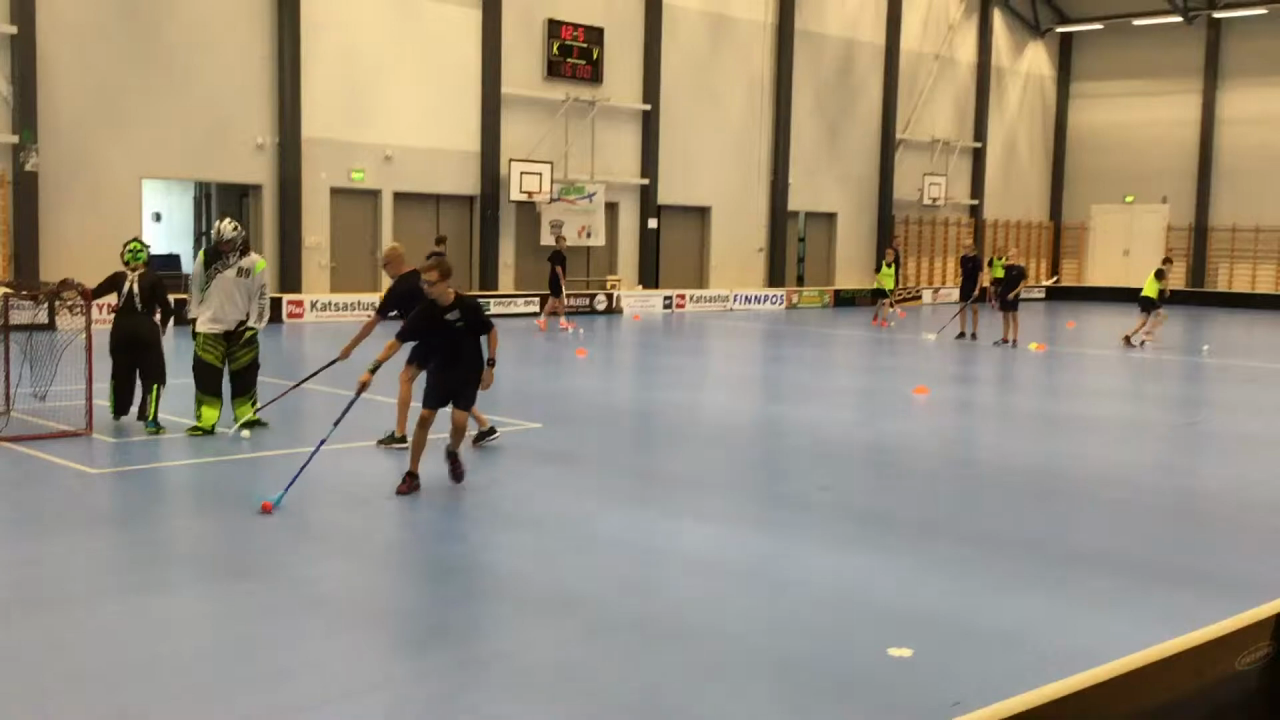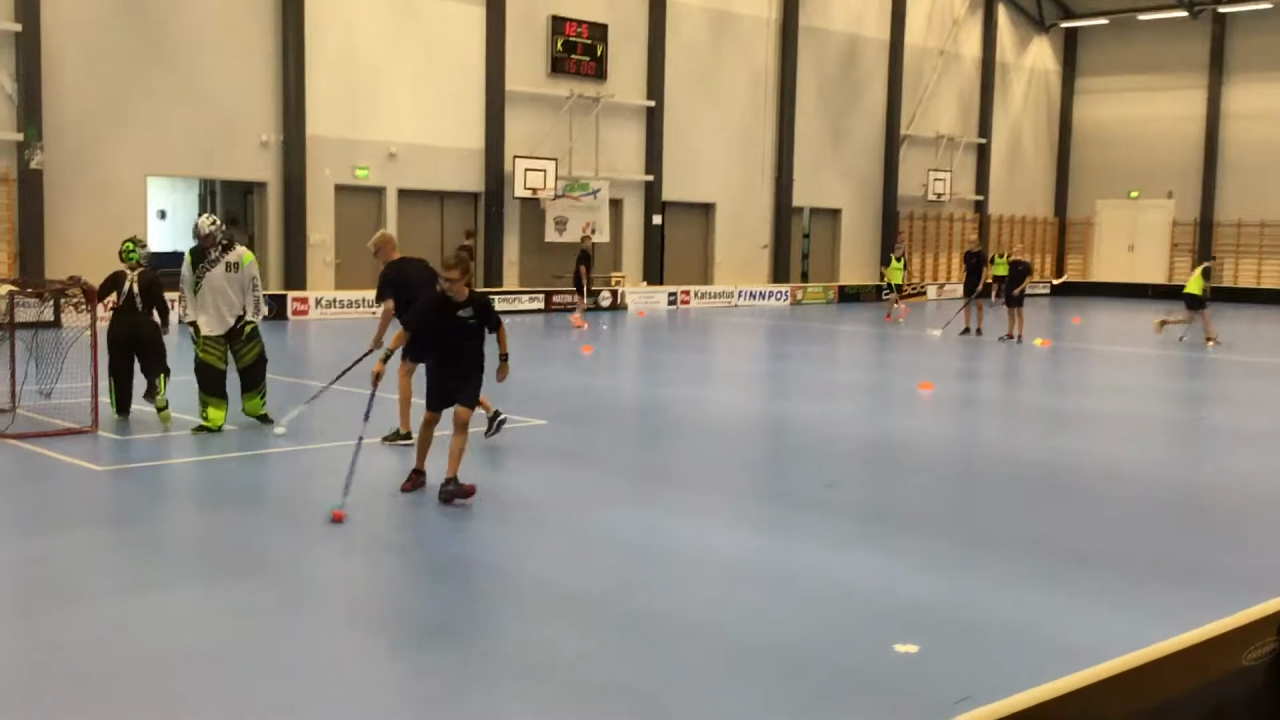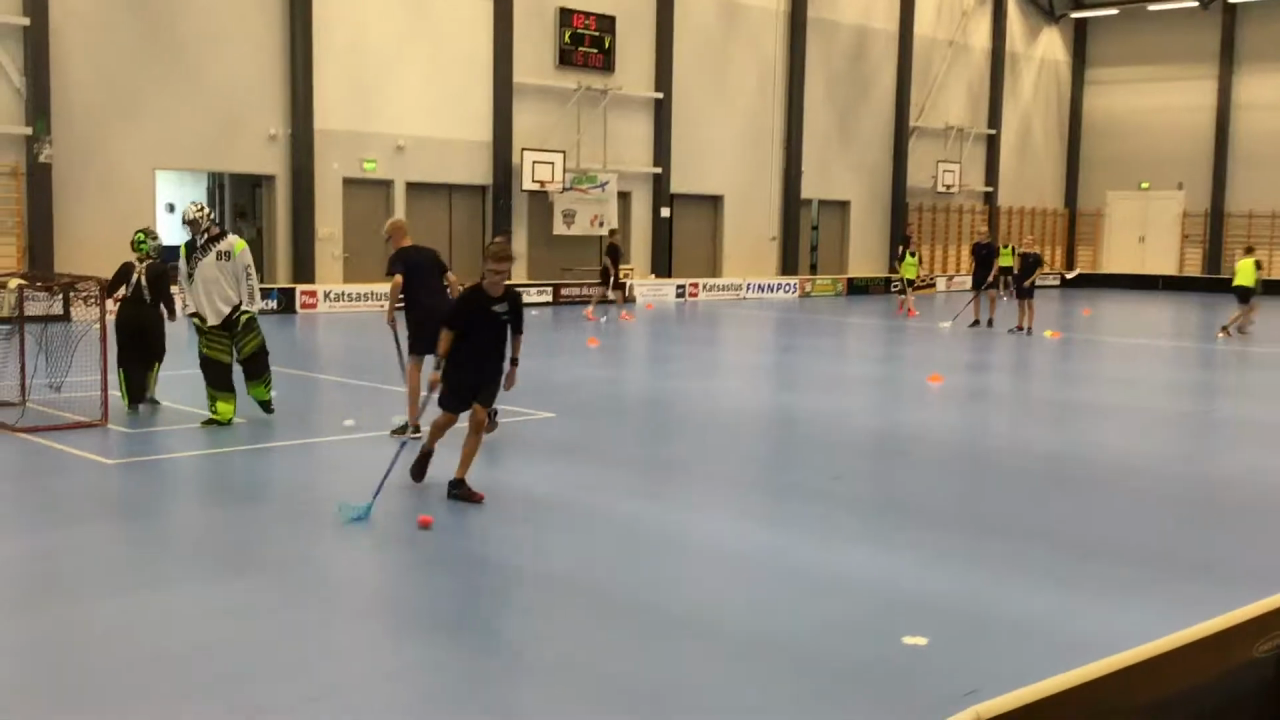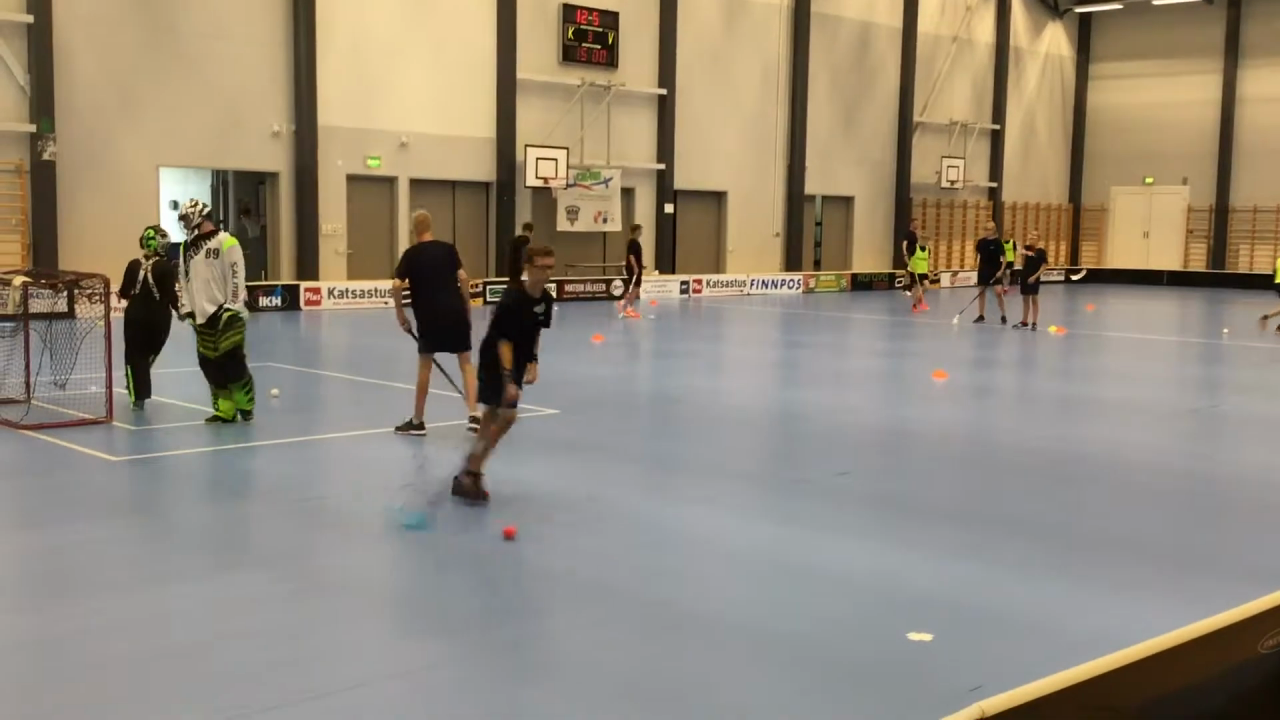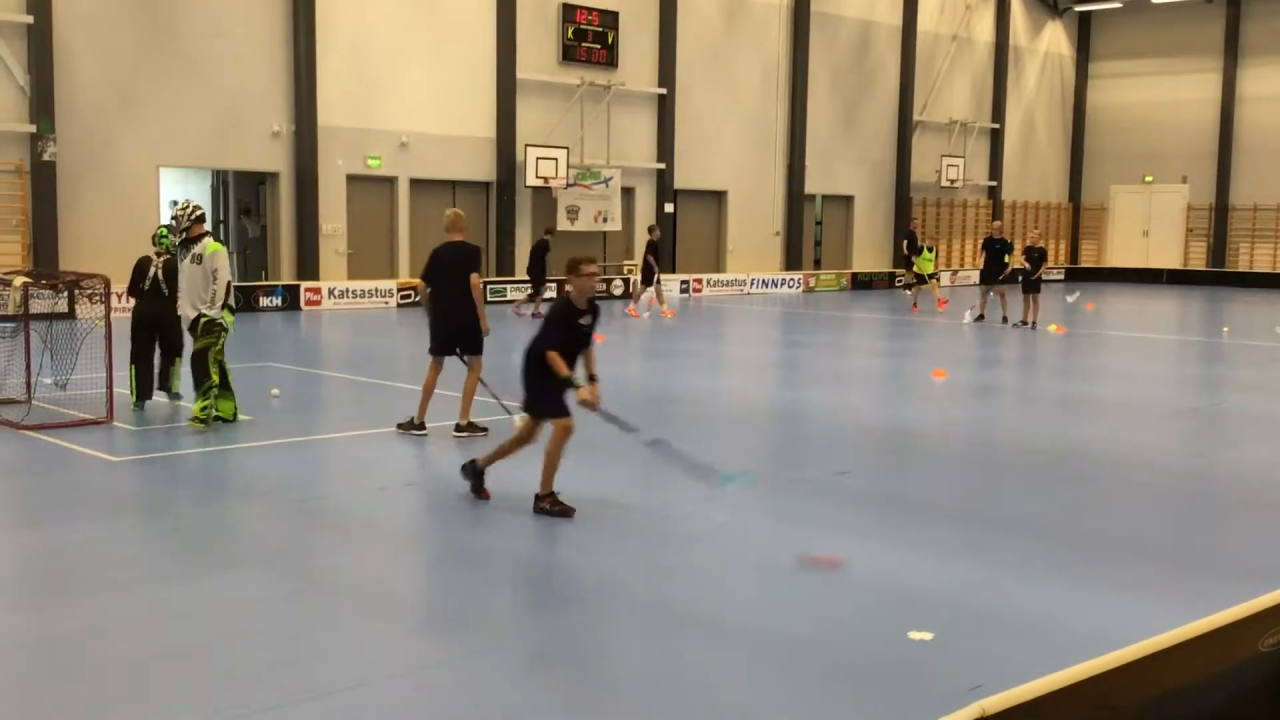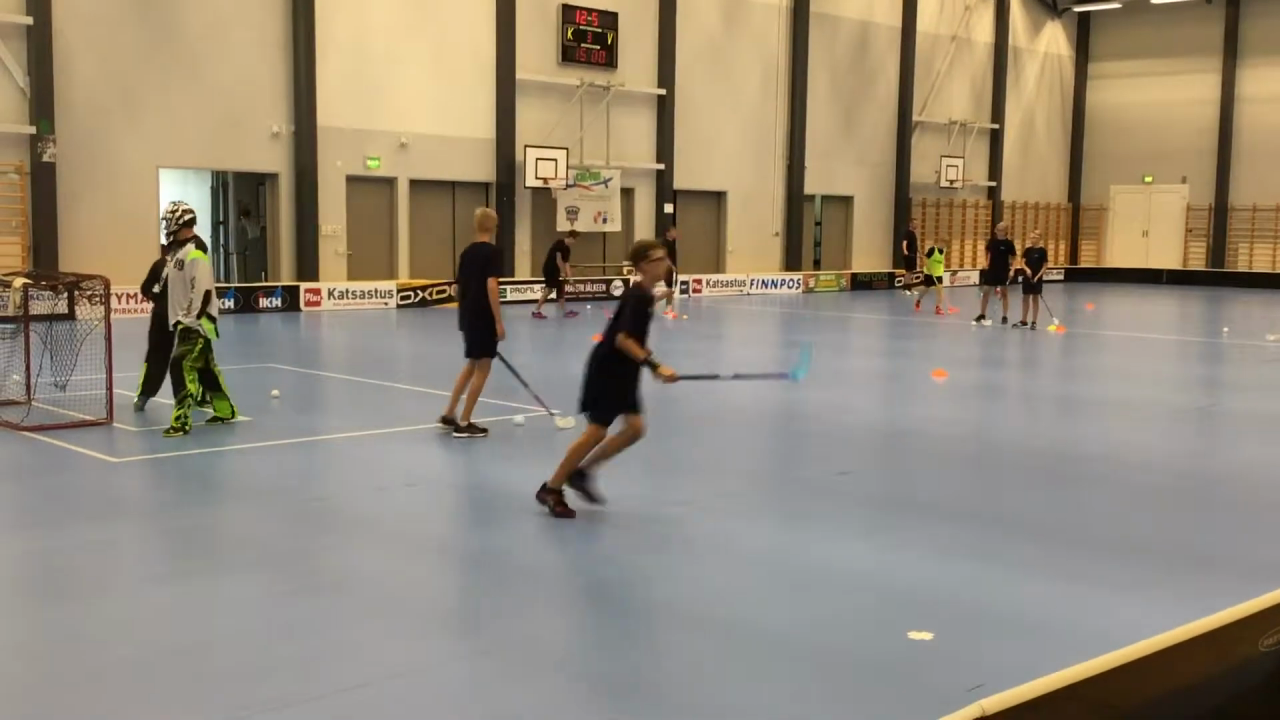
dt=0.2s
person 1, frame 1
left shoulder: (468, 305)
right shoulder: (424, 312)
left elbow: (491, 332)
right elbow: (397, 341)
left wrist: (490, 366)
right wrist: (371, 370)
left hip: (468, 370)
right hip: (440, 368)
left knee: (459, 422)
right knee: (425, 417)
left ankle: (453, 452)
right ankle: (412, 474)
person 1, frame 2
left shoulder: (480, 303)
right shoulder: (431, 303)
left elbow: (499, 329)
right elbow: (406, 331)
left wrist: (503, 361)
right wrist: (383, 360)
left hip: (470, 370)
right hip: (440, 367)
left knee: (461, 418)
right knee: (431, 418)
left ankle: (450, 483)
right ankle: (418, 471)
person 1, frame 3
left shoulder: (513, 299)
right shoulder: (469, 297)
left elbow: (516, 333)
right elbow: (448, 331)
left wrist: (514, 365)
right wrist: (438, 367)
left hip: (491, 368)
right hip: (460, 365)
left knee: (479, 420)
right knee: (448, 419)
left ankle: (458, 482)
right ankle: (426, 450)
person 1, frame 4
left shoulder: (546, 299)
right shoulder: (512, 299)
right elbow: (503, 342)
left wrist: (532, 361)
right wrist: (508, 380)
left hip: (518, 364)
right hip: (496, 362)
left knee: (493, 419)
right knee: (505, 416)
left ankle: (470, 475)
right ankle: (469, 473)
person 1, frame 5
left shoulder: (593, 309)
right shoulder: (560, 311)
left elbow: (586, 347)
right elbow: (552, 353)
left wrist: (592, 380)
right wrist: (576, 387)
left hip: (558, 375)
right hip: (540, 373)
left knee: (528, 434)
right knee: (564, 426)
left ankle: (476, 468)
right ankle: (544, 496)
person 1, frame 6
left shoulder: (645, 295)
right shoulder: (636, 298)
right elbow: (622, 339)
left wrist: (654, 364)
right wrist: (655, 365)
left hip: (624, 370)
right hip: (607, 369)
left knee: (636, 428)
right knee: (596, 432)
left ankle: (582, 472)
right ankle: (551, 489)
person 2, frame 1
left shoulder: (255, 262)
right shoulder: (205, 256)
left elbow: (261, 296)
right elbow: (195, 287)
left wrist: (253, 325)
right wrist: (194, 317)
left hip: (240, 326)
right hip: (210, 324)
left knee: (245, 370)
right knee: (205, 369)
left ankle: (247, 416)
right ankle: (205, 422)
person 2, frame 2
left shoulder: (242, 255)
right shoulder: (192, 257)
left elbow: (254, 289)
right elbow: (186, 290)
left wrist: (251, 319)
right wrist: (191, 320)
left hip: (239, 321)
right hip: (208, 325)
left knee: (253, 365)
right knee: (208, 371)
left ankle: (255, 408)
right ankle: (212, 420)
person 2, frame 3
left shoulder: (234, 244)
right shoulder: (188, 249)
left elbow: (248, 277)
right elbow: (184, 282)
left wrist: (248, 308)
right wrist: (192, 311)
left hip: (237, 312)
right hip: (208, 317)
left knee: (254, 356)
right knee: (214, 365)
left ankle: (262, 395)
right ankle: (221, 412)
person 2, frame 4
left shoulder: (226, 242)
right shoulder: (187, 247)
left elbow: (237, 276)
right elbow: (184, 280)
left wrist: (232, 308)
right wrist: (187, 309)
left hip: (226, 311)
right hip: (202, 314)
left knee: (230, 356)
right knee: (211, 362)
left ankle: (245, 403)
right ankle: (225, 409)
person 2, frame 5
left shoulder: (212, 246)
right shoulder: (184, 247)
left elbow: (222, 282)
right elbow: (182, 283)
left wrist: (212, 313)
right wrist: (183, 311)
left hip: (213, 315)
right hip: (194, 316)
left knee: (203, 360)
right knee: (211, 362)
left ankle: (203, 413)
right ankle: (227, 410)
person 2, frame 6
left shoulder: (195, 252)
right shoulder: (178, 248)
left elbow: (203, 291)
left wrist: (189, 320)
right wrist: (178, 319)
left hip: (195, 322)
right hip: (183, 320)
left knee: (182, 367)
right knee: (203, 366)
left ankle: (181, 421)
right ankle: (225, 410)
person 3, frame 1
left shoulder: (397, 289)
right shoulder: (424, 277)
left elbow: (373, 322)
left wrist: (349, 347)
left knee: (406, 378)
left ankle: (400, 435)
right ankle: (485, 426)
person 3, frame 2
left shoulder: (389, 274)
right shoulder: (420, 264)
left elbow: (389, 308)
left wrist: (378, 337)
left knee: (405, 372)
left ankle: (404, 431)
person 3, frame 3
left shoulder: (398, 257)
right shoulder: (430, 253)
left elbow: (397, 282)
right elbow: (453, 280)
left wrist: (390, 311)
left hip: (421, 318)
right hip: (446, 315)
left knee: (415, 367)
left ankle: (413, 424)
person 3, frame 4
left shoulder: (411, 254)
right shoulder: (449, 249)
left elbow: (397, 286)
right elbow: (463, 278)
left wrist: (400, 313)
right wrist: (467, 309)
left hip: (428, 317)
right hip: (455, 313)
left knee: (425, 365)
right knee: (466, 363)
left ankle: (417, 421)
right ankle: (473, 415)
person 3, frame 5
left shoulder: (437, 253)
right shoulder: (472, 250)
left elbow: (424, 288)
right elbow: (475, 283)
left wrist: (432, 315)
right wrist: (483, 318)
left hip: (441, 318)
right hip: (467, 318)
left knee: (435, 367)
right knee: (474, 367)
left ankle: (418, 421)
right ankle: (463, 423)
person 3, frame 6
left shoulder: (466, 253)
right shoulder: (493, 252)
left elbow: (459, 288)
right elbow: (491, 286)
right wrist: (499, 322)
left hip: (468, 318)
right hip: (484, 319)
left knee: (472, 366)
right knee: (482, 369)
left ankle: (449, 414)
right ankle: (464, 423)
person 4, frame 1
left shoulder: (118, 278)
right shoulder: (153, 279)
left elbow: (93, 294)
right elbow: (166, 309)
right wrist: (162, 325)
left hip: (122, 328)
right hip: (145, 329)
left knee: (121, 371)
right knee: (153, 375)
left ankle: (118, 410)
right ankle: (150, 420)
person 4, frame 2
left shoulder: (117, 276)
right shoulder: (151, 277)
left elbow: (97, 296)
right elbow: (161, 305)
right wrist: (164, 324)
left hip: (120, 327)
right hip: (144, 327)
left knee: (119, 369)
right knee: (157, 368)
left ankle: (121, 410)
right ankle: (158, 397)
person 4, frame 3
left shoulder: (126, 267)
right shoulder: (159, 269)
left elbow: (109, 291)
right elbow: (166, 296)
left wrist: (106, 284)
right wrist: (171, 312)
left hip: (127, 317)
right hip: (151, 318)
left knee: (128, 360)
right knee: (154, 356)
left ankle: (132, 401)
right ankle: (146, 394)
person 4, frame 4
left shoulder: (133, 265)
right shoulder: (165, 267)
left elbow: (124, 294)
right elbow: (170, 295)
right wrist: (178, 310)
left hip: (136, 315)
right hip: (158, 315)
left knee: (134, 357)
right knee: (150, 352)
left ankle: (138, 397)
right ankle: (141, 392)
person 4, frame 5
left shoulder: (143, 262)
right shoulder: (174, 265)
left elbow: (132, 290)
right elbow: (176, 294)
right wrist: (180, 308)
left hip: (144, 311)
right hip: (166, 312)
left knee: (140, 355)
right knee: (172, 351)
left ankle: (139, 398)
right ankle: (170, 388)
person 4, frame 6
left shoulder: (160, 264)
left elbow: (145, 290)
left hip: (161, 313)
left knee: (156, 356)
left ankle: (142, 396)
right ankle: (200, 398)
